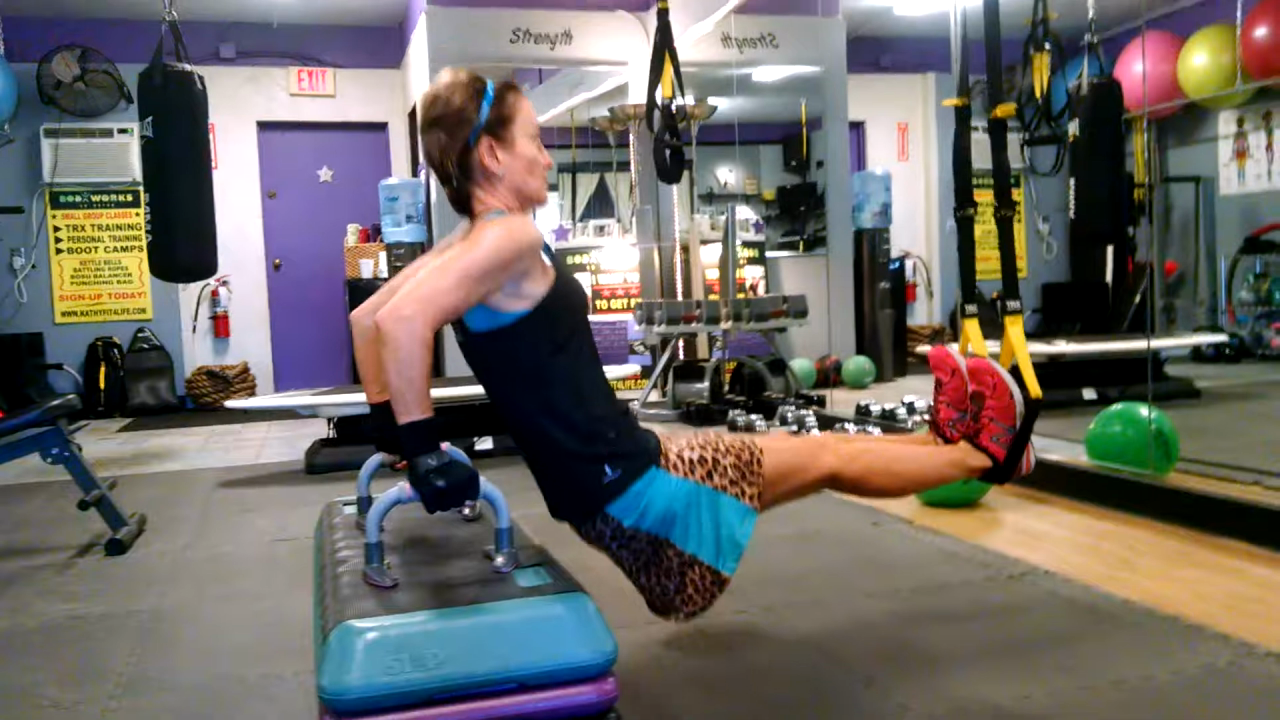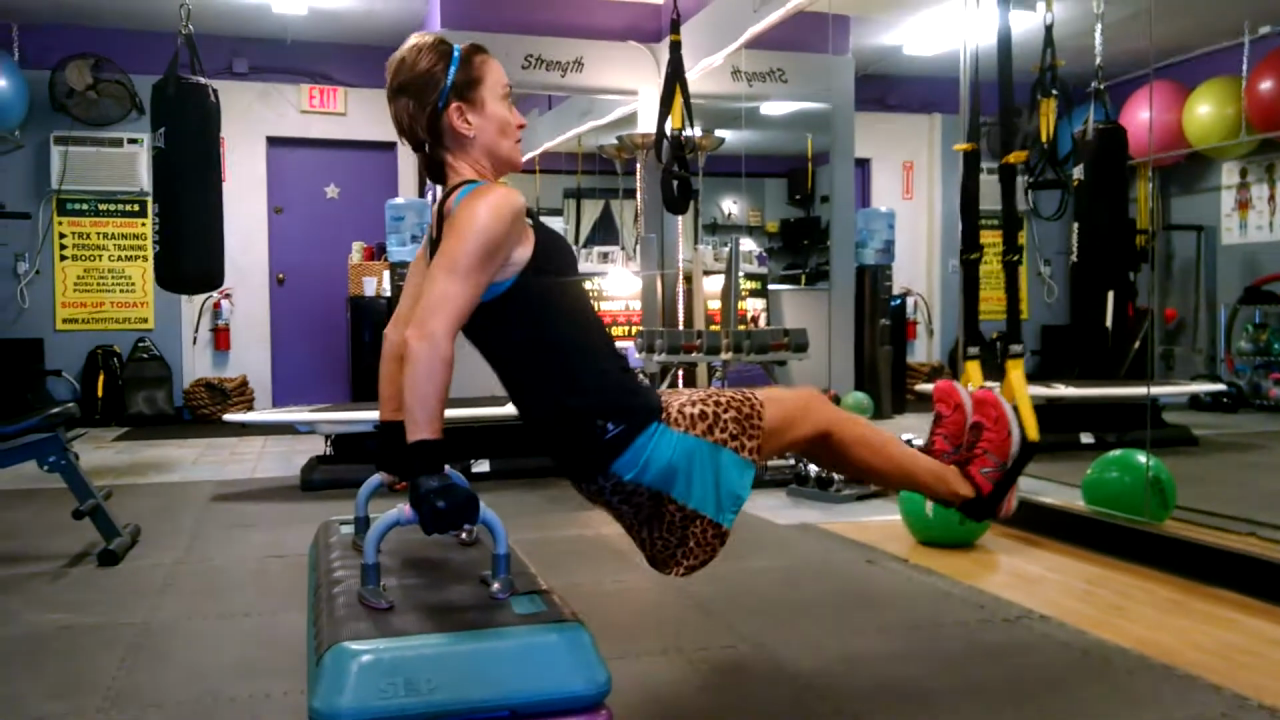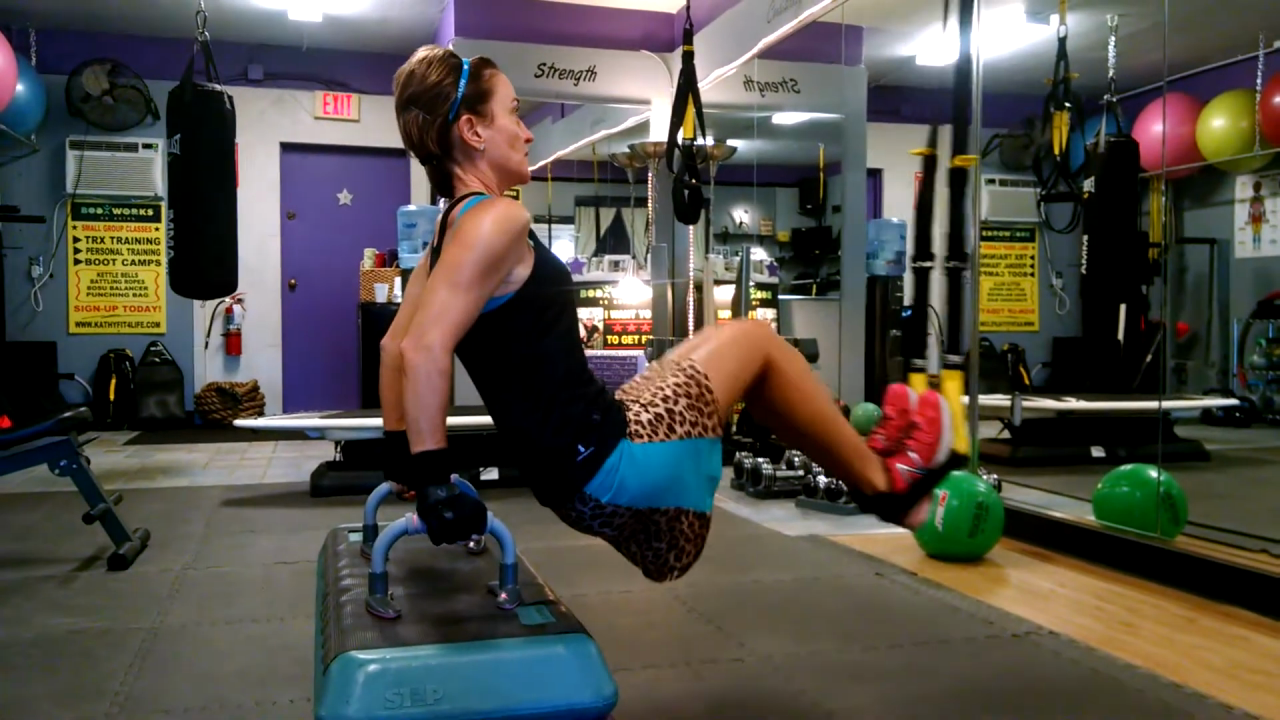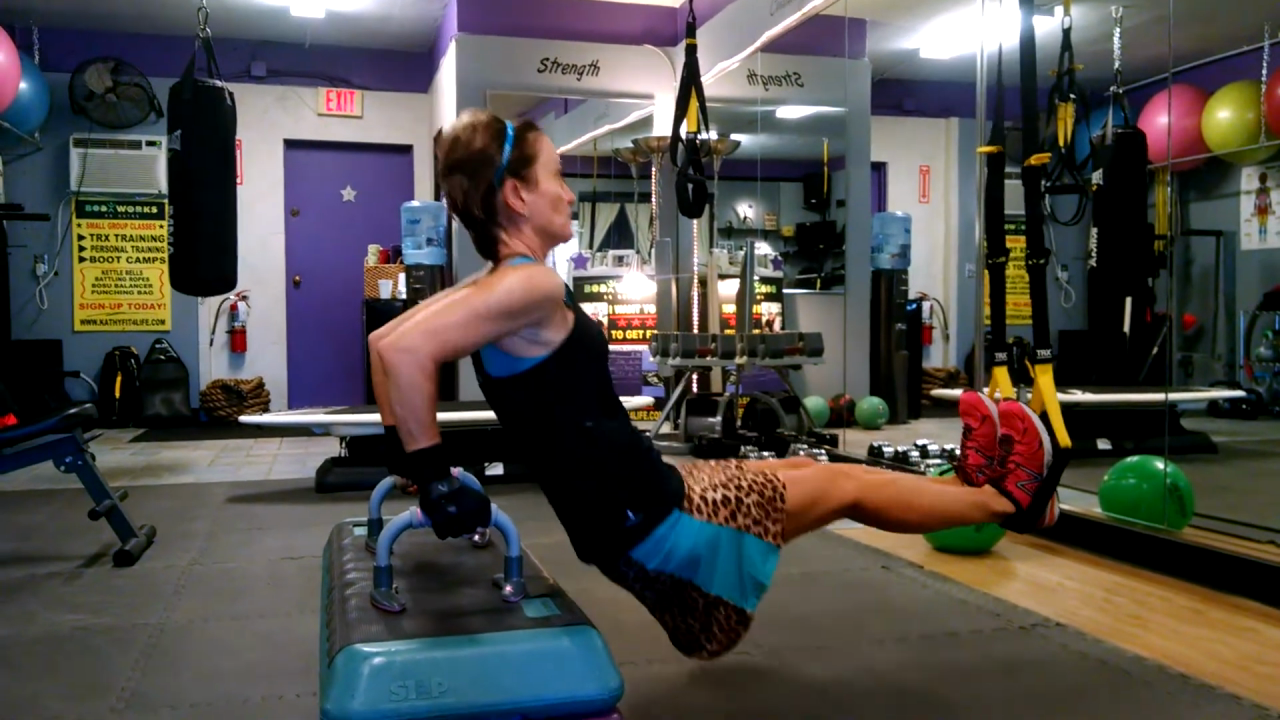
dt=1s
person 1, frame 1
left shoulder: (467, 246)
right shoulder: (509, 237)
left elbow: (367, 322)
right elbow: (404, 323)
left wrist: (396, 436)
right wrist: (426, 451)
left hip: (607, 477)
right hip: (624, 487)
left knee: (786, 444)
right knee: (824, 457)
left ankle: (939, 441)
right ankle: (982, 456)
person 1, frame 2
left shoulder: (453, 216)
right shoulder: (492, 207)
left elbow: (397, 338)
right elbow: (426, 339)
left wrist: (398, 453)
right wrist: (427, 471)
left hip: (600, 443)
right hip: (626, 443)
left knee: (793, 415)
right knee: (813, 412)
left ankle: (932, 469)
right ankle: (968, 487)
person 1, frame 3
left shoulder: (456, 228)
right shoulder: (496, 220)
left elbow: (397, 348)
right elbow: (425, 353)
left wrist: (410, 465)
right wrist: (435, 484)
left hip: (576, 470)
right hip: (607, 473)
left knee: (731, 343)
right knee: (754, 339)
left ankle: (863, 461)
right ankle: (880, 479)
person 1, frame 4
left shoulder: (495, 285)
right shoulder: (531, 285)
left elbow: (389, 348)
right elbow: (399, 352)
left wrist: (411, 462)
right wrist: (435, 478)
left hip: (634, 504)
right hip: (650, 524)
left knee: (803, 467)
right knee: (841, 483)
left ankle: (972, 488)
right ankle: (1007, 501)
